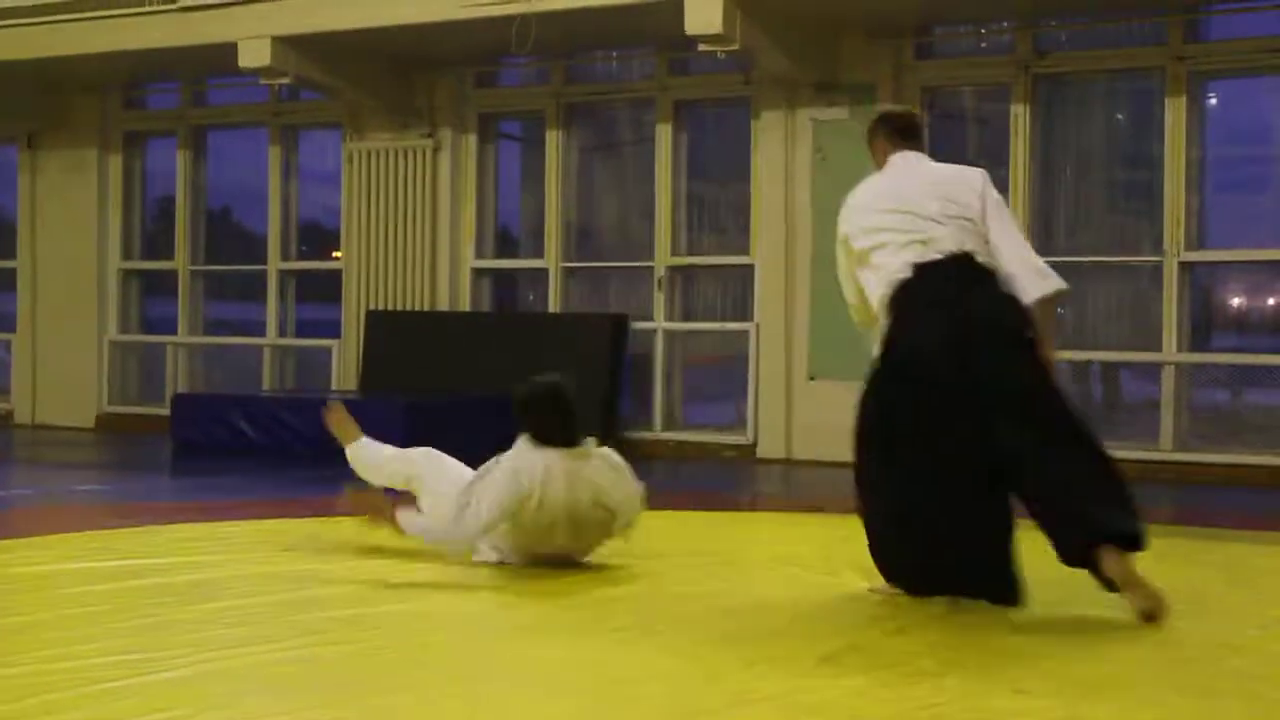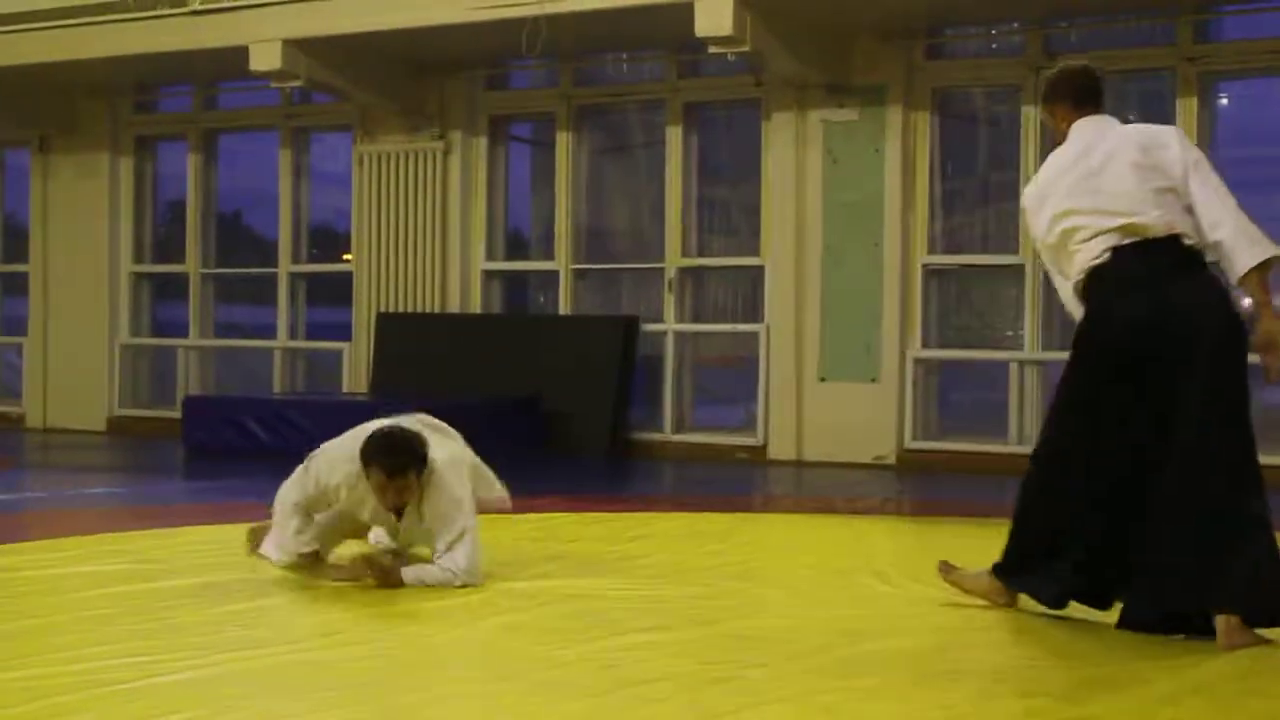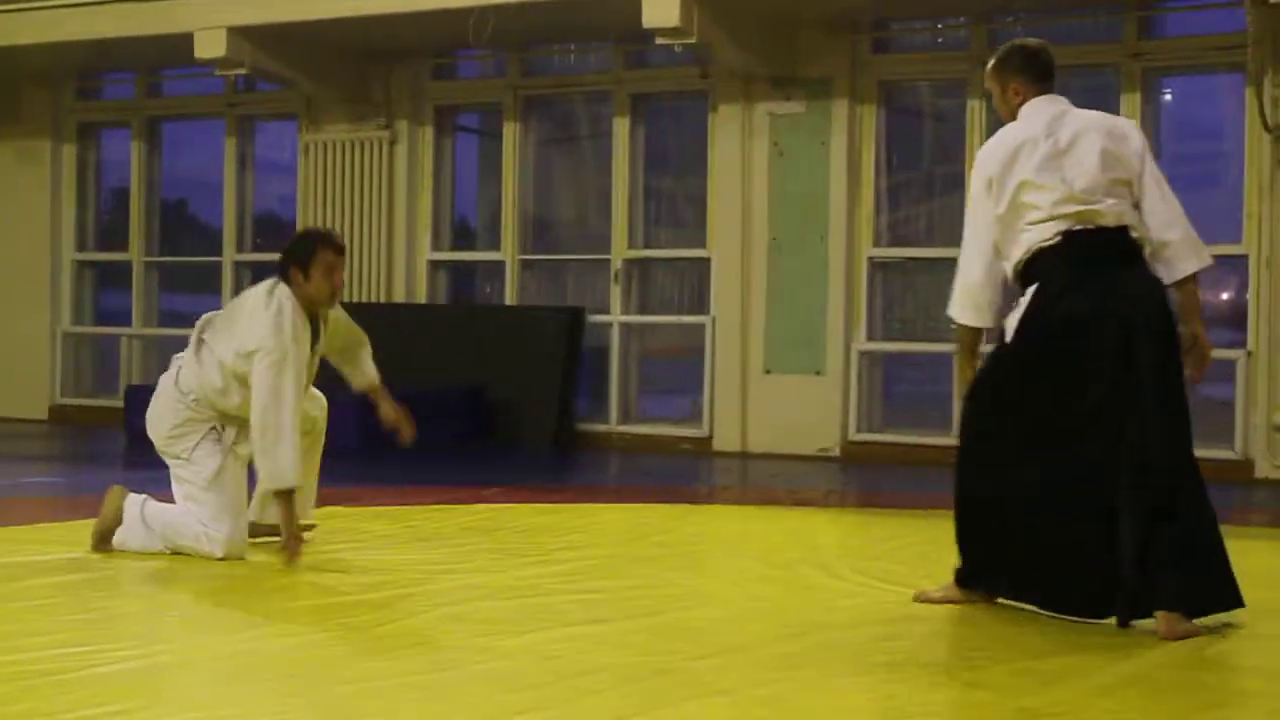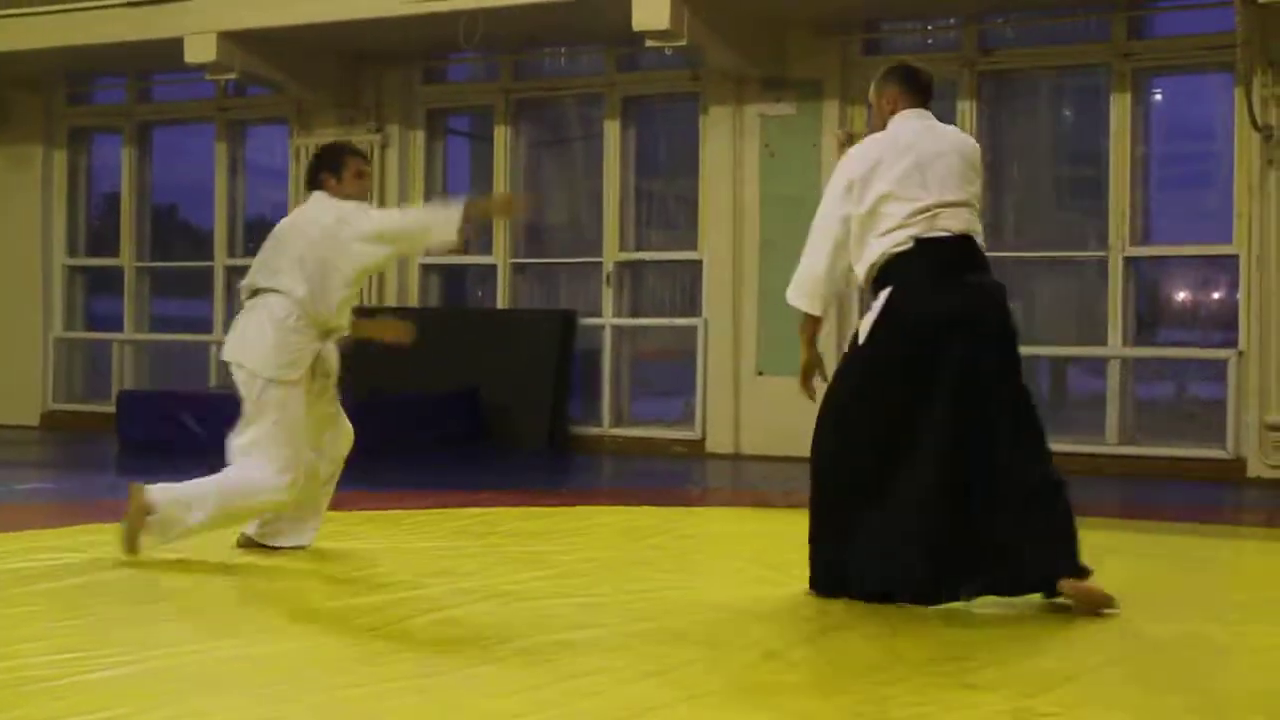
dt=0.5s
person 1, frame 1
left shoulder: (858, 204)
right shoulder: (967, 180)
left elbow: (859, 295)
right elbow: (1016, 259)
right wrist: (1042, 341)
left hip: (919, 323)
right hip: (985, 310)
left knee: (898, 447)
right knee: (1042, 432)
left ankle: (920, 572)
right ankle: (1113, 558)
person 1, frame 2
left shoulder: (1046, 183)
right shoulder: (1164, 141)
right elbow: (1226, 226)
left wrist: (1098, 327)
left hip: (1117, 309)
right hip: (1194, 298)
left knee: (1075, 449)
right knee: (1212, 454)
left ankle: (1013, 577)
right ankle: (1230, 612)
person 1, frame 3
left shoulder: (999, 150)
right shoulder: (1118, 132)
left elbow: (980, 255)
right elbow: (1167, 229)
left wrist: (965, 350)
right wrist: (1190, 319)
left hip: (1059, 298)
right hip: (1133, 292)
left knee: (995, 425)
right knee: (1148, 444)
left ankle: (983, 577)
right ankle: (1172, 601)
person 1, frame 4
left shoulder: (864, 156)
right shoulder: (965, 149)
left elbow: (825, 248)
left wrist: (808, 343)
left hip: (908, 300)
right hip: (974, 291)
left knee: (854, 432)
right knee: (1004, 432)
left ankle: (848, 572)
right ankle: (1062, 571)
person 2, frame 1
left shoulder: (516, 472)
right shoulder: (613, 468)
left elbow: (457, 533)
right elbow: (624, 518)
left wrist: (391, 516)
left hip: (508, 547)
left knee: (422, 463)
left ankle: (354, 444)
person 2, frame 2
left shoulder: (446, 491)
right shoulder: (345, 458)
left elbow: (463, 570)
right elbow: (292, 501)
left wrist: (398, 575)
right wrist: (320, 567)
person 2, frame 3
left shoulder: (298, 299)
right shoulder: (279, 334)
left elbow: (348, 345)
right elbow: (275, 425)
left wrist: (383, 400)
right wrist: (286, 510)
left hip: (219, 400)
right hip: (190, 417)
right knee: (224, 540)
left ankle: (265, 519)
right ankle: (129, 512)
person 2, frame 4
left shoulder: (318, 223)
right shoulder: (338, 217)
right elbow: (403, 226)
left wrist: (364, 327)
right wrist: (478, 209)
left hip: (272, 344)
right hip: (276, 350)
left knee: (333, 438)
right knee: (274, 479)
left ankle: (272, 533)
right ankle: (155, 502)
